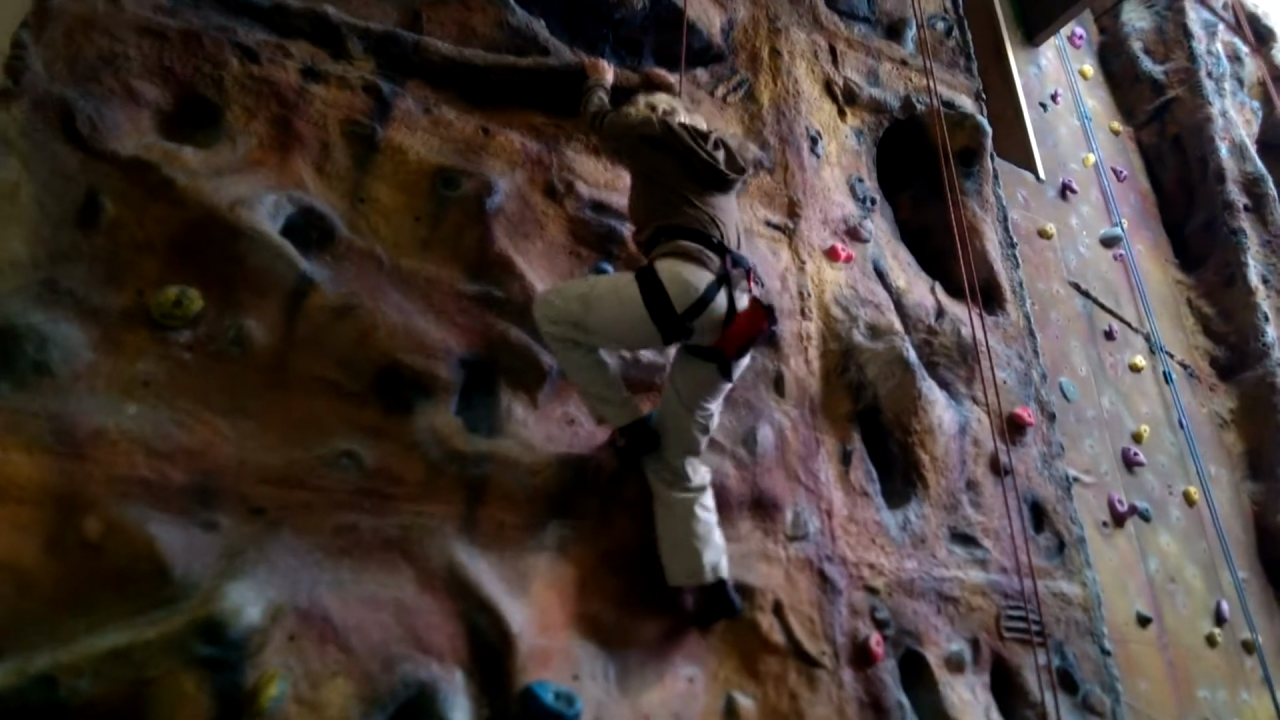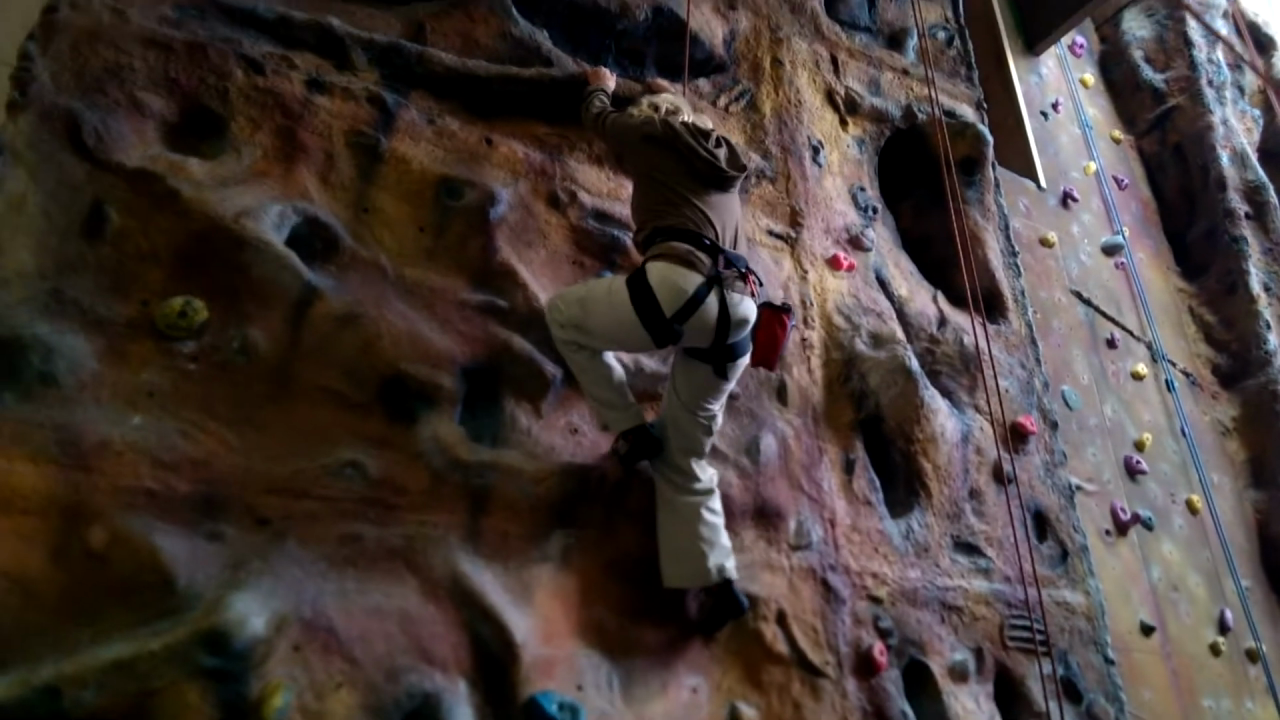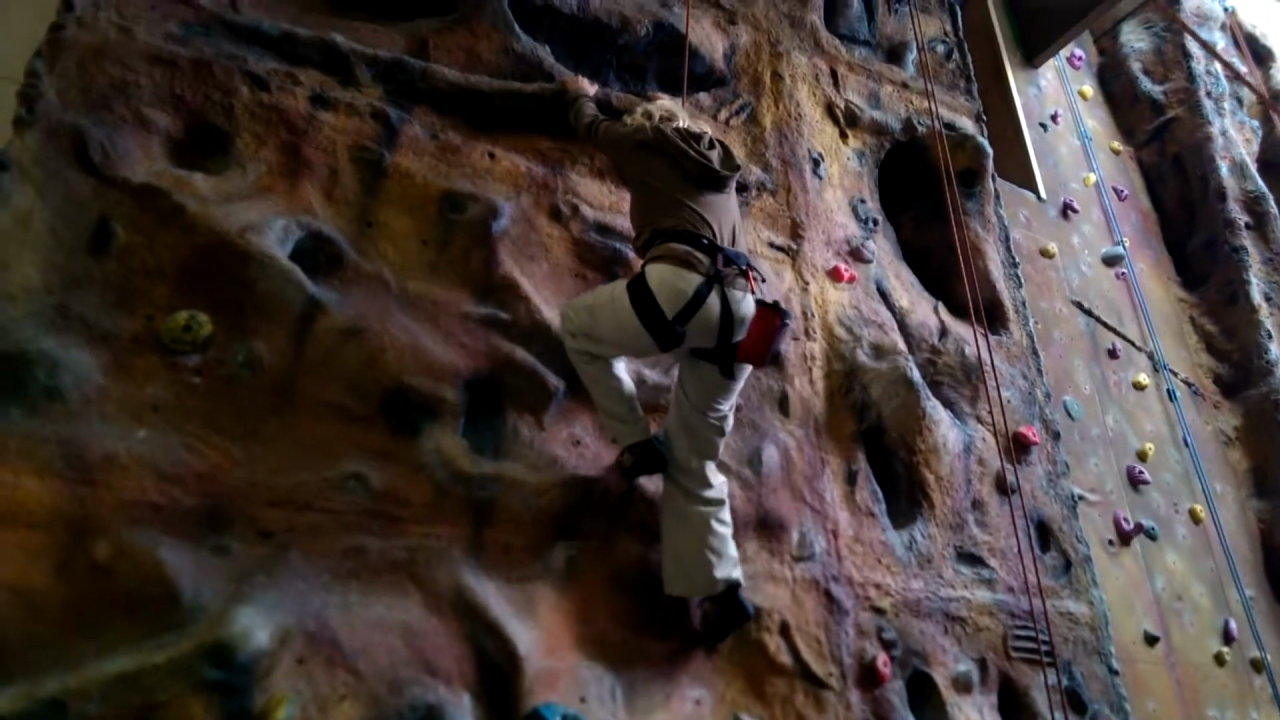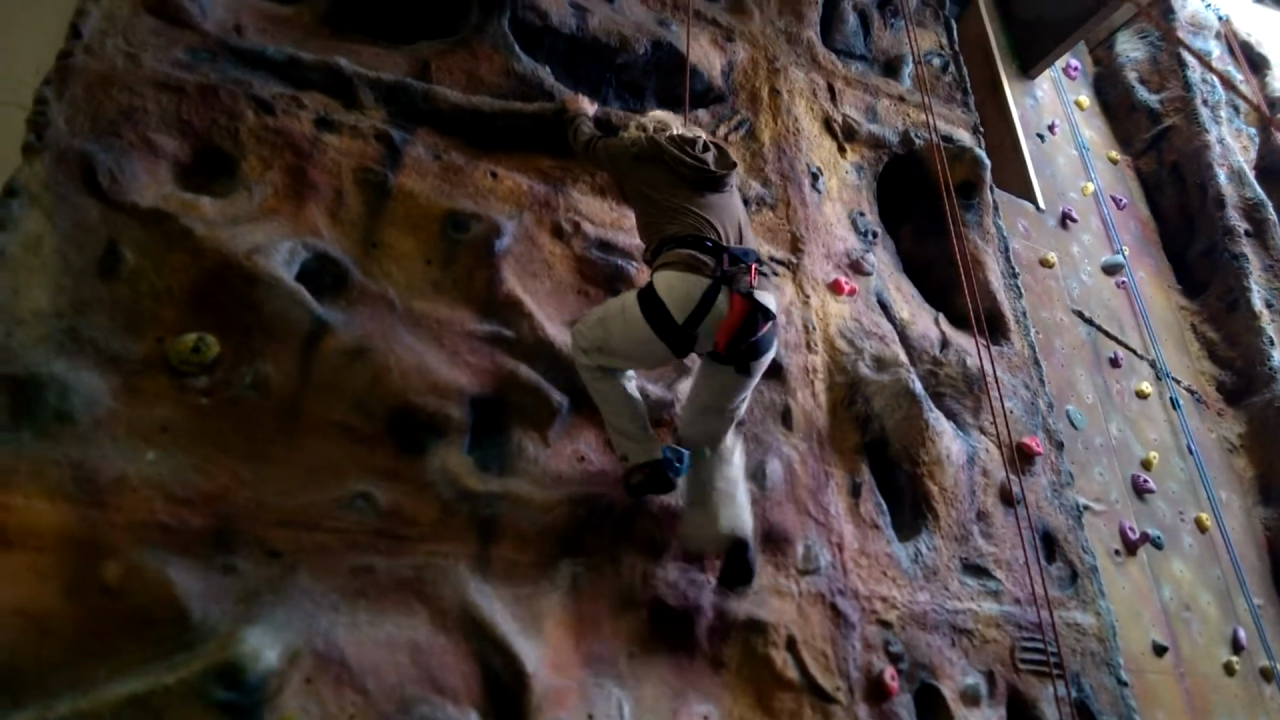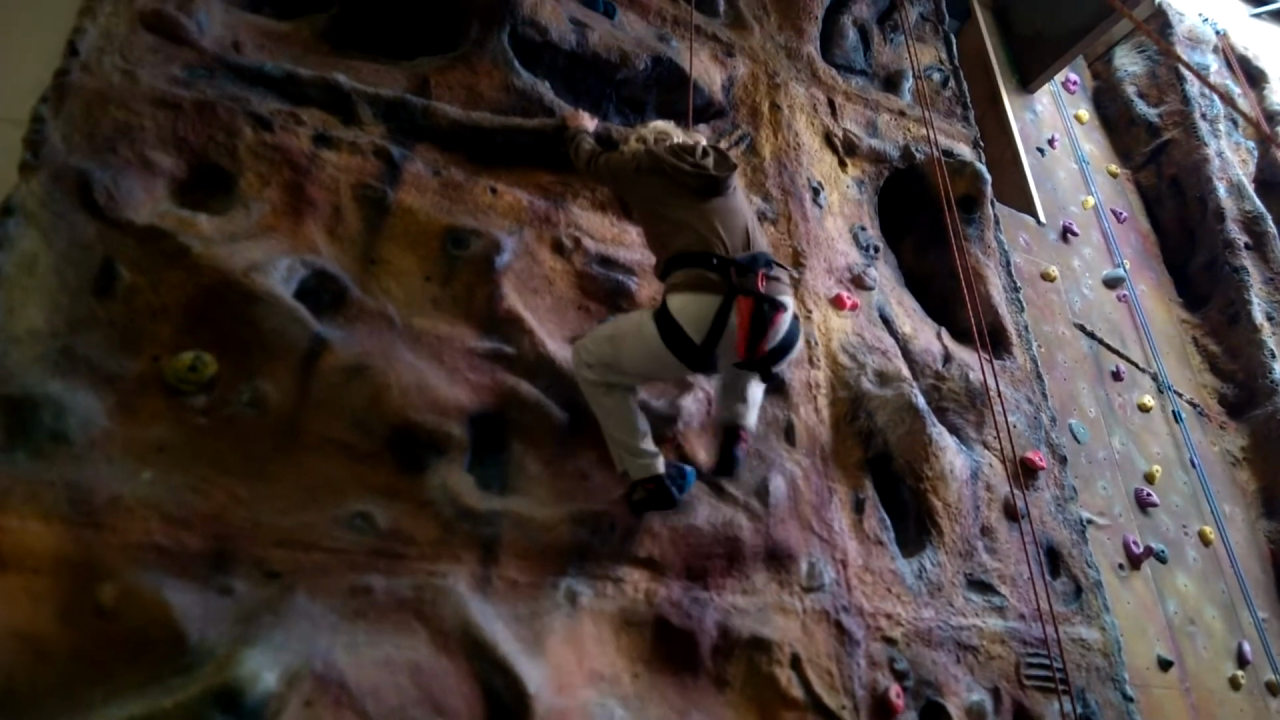
dt=0.2s
person 1, frame 1
left shoulder: (651, 134)
right shoulder: (723, 158)
left elbow: (598, 115)
left wrist: (599, 79)
right wrist: (674, 91)
left hip: (683, 282)
right hip: (737, 312)
left knee: (553, 309)
right knee: (678, 455)
left ankle: (628, 422)
right ankle: (710, 581)
person 1, frame 2
left shoulder: (652, 136)
right shoulder: (725, 162)
left elbow: (600, 116)
left wrist: (601, 84)
right wrist: (673, 100)
left hip: (676, 285)
right hip: (734, 314)
left knee: (564, 314)
right knee: (684, 457)
left ankle: (632, 430)
right ankle: (716, 583)
person 1, frame 3
left shoulder: (644, 142)
right shoulder: (720, 165)
left elbow: (589, 124)
left wrist: (581, 94)
left hip: (678, 288)
right hip: (739, 312)
left knee: (577, 323)
right knee: (695, 461)
left ankle: (637, 442)
right ankle: (721, 589)
person 1, frame 4
left shoulder: (641, 151)
right shoulder: (720, 165)
left elbow: (588, 143)
left wrist: (580, 115)
left hip: (690, 291)
right hip: (758, 308)
left knee: (588, 338)
right knee: (713, 433)
left ankle: (645, 461)
right ankle: (732, 539)
person 1, frame 5
left shoulder: (639, 164)
right shoulder: (722, 167)
left elbow: (588, 158)
left wrist: (579, 129)
left hip: (701, 311)
right hip: (774, 317)
left knee: (589, 358)
left ankle: (649, 477)
right ankle: (734, 435)
